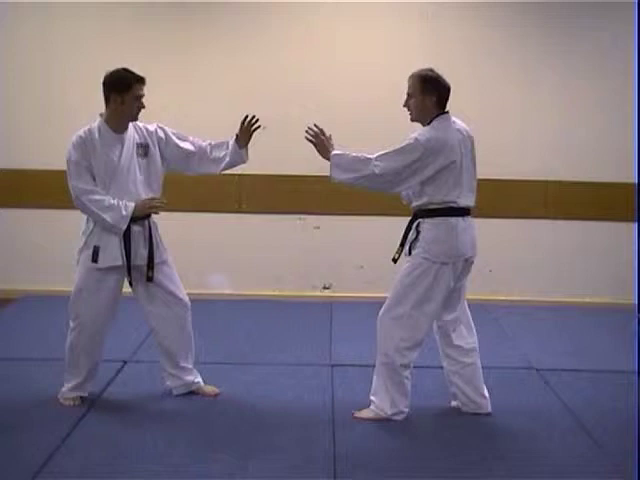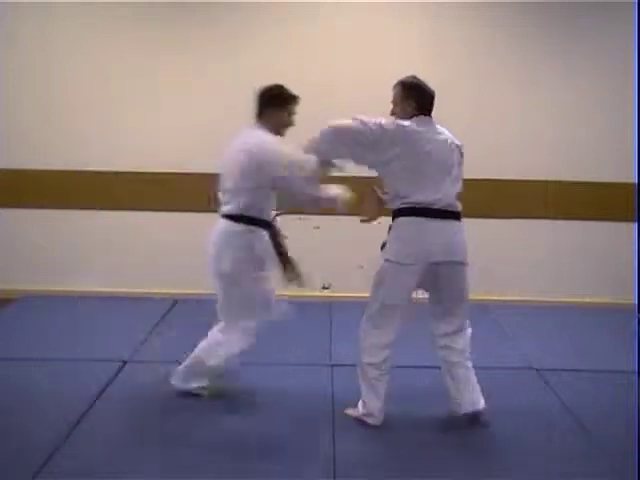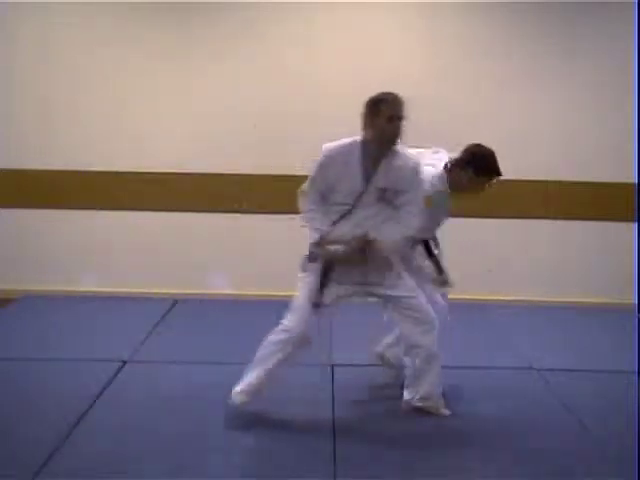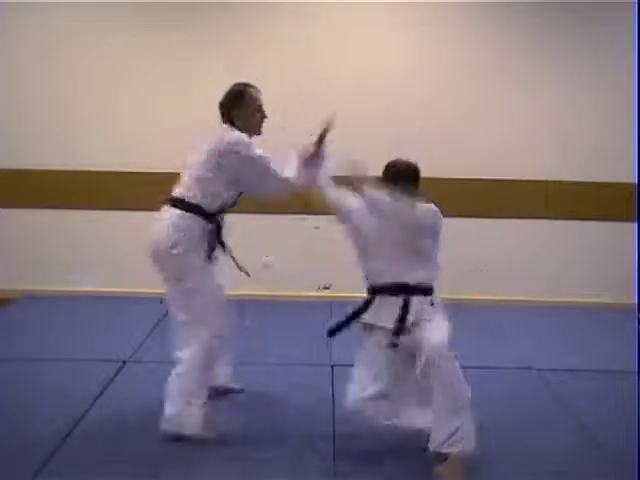
dt=0.7s
person 1, frame 1
left shoulder: (430, 140)
right shoulder: (460, 132)
left elbow: (381, 169)
left wrist: (330, 154)
right wrist: (416, 193)
left hip: (437, 236)
right hip: (459, 233)
left knee: (397, 320)
right knee: (453, 318)
left ankle: (389, 404)
right ankle: (473, 399)
person 1, frame 2
left shoulder: (396, 134)
right shoulder: (451, 143)
left elbow: (341, 134)
left wrist: (316, 148)
right wrist: (390, 200)
left hip: (412, 239)
right hip: (449, 236)
left knee: (379, 325)
right knee: (453, 326)
left ankle: (371, 408)
right ankle: (468, 404)
person 1, frame 3
left shoulder: (408, 168)
right shoulder: (336, 154)
left elbow: (410, 222)
right elbow: (311, 199)
left wrist: (371, 243)
right wrist: (329, 239)
left hip: (378, 259)
right hip: (330, 254)
left knee: (421, 322)
right knee: (295, 329)
left ankle: (422, 394)
right ankle: (247, 390)
person 1, frame 4
left shoulder: (232, 143)
right shoulder: (236, 145)
left elbow: (262, 180)
right elbow: (274, 185)
left wrist: (307, 163)
right wrist: (309, 164)
left hip: (179, 231)
right hip: (186, 236)
left knee: (212, 312)
right knee: (204, 328)
left ankle: (213, 378)
right ankle: (181, 417)
person 2, frame 1
left shoulder: (152, 136)
right shoulder: (84, 142)
left elbow: (198, 155)
right elbow: (83, 195)
left wrist: (238, 145)
right wrist: (131, 209)
left hip: (145, 238)
right hip: (105, 240)
left knee: (173, 308)
right knee: (89, 317)
left ankle: (185, 379)
right ankle: (74, 386)
person 2, frame 2
left shoulder: (245, 143)
right shoulder: (266, 147)
right elbow: (300, 180)
right wrist: (335, 195)
left hip: (236, 235)
right hip: (241, 241)
left knee: (241, 315)
right knee: (244, 319)
left ankle: (194, 377)
right ankle: (190, 376)
person 2, frame 3
left shoulder: (439, 159)
right shoulder: (430, 188)
left hip: (417, 246)
left knee: (434, 308)
right knee: (432, 313)
left ankle: (390, 352)
person 2, frame 4
left shoulder: (428, 217)
right shoulder: (364, 208)
left elbow: (405, 219)
right elbow: (330, 193)
left hip: (419, 311)
right hip: (380, 319)
left knee: (437, 356)
right knee: (362, 398)
left ankle: (454, 447)
right ankle: (443, 422)
